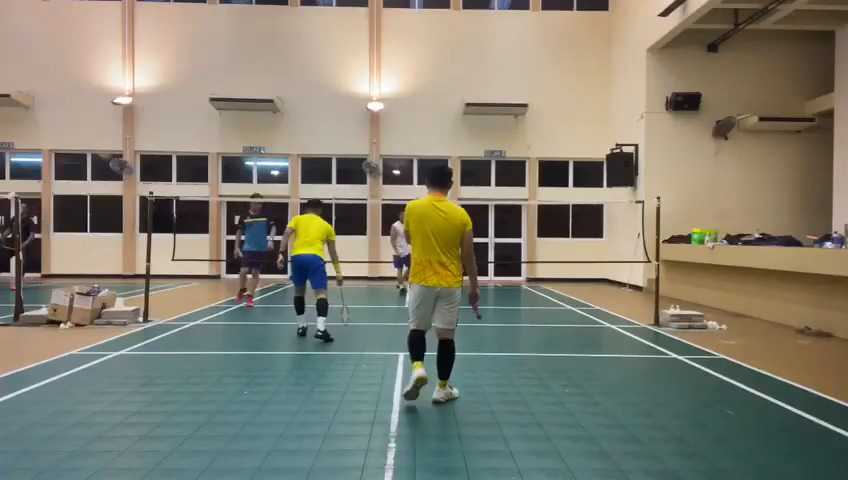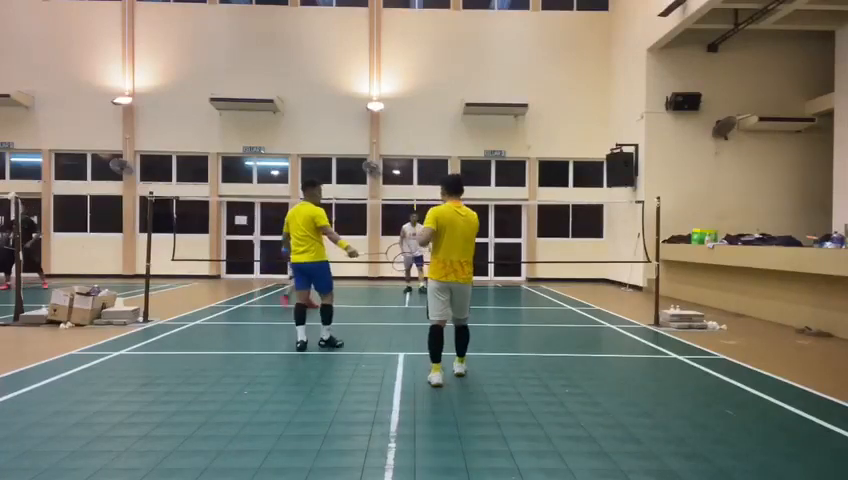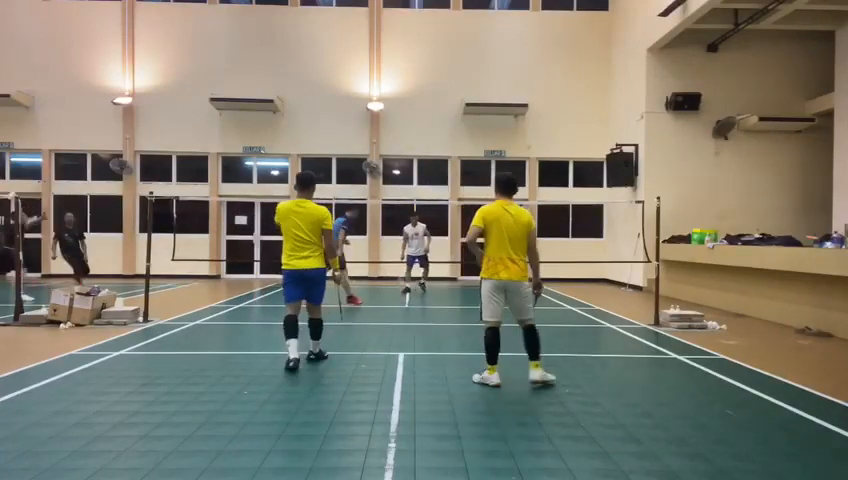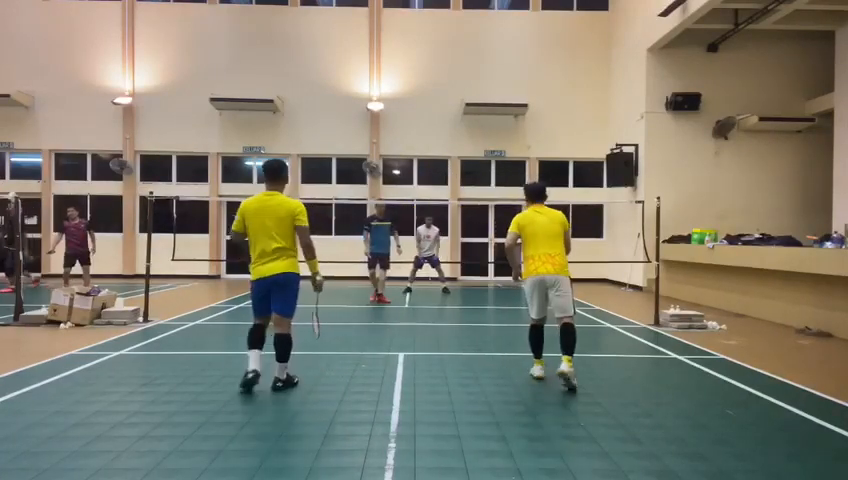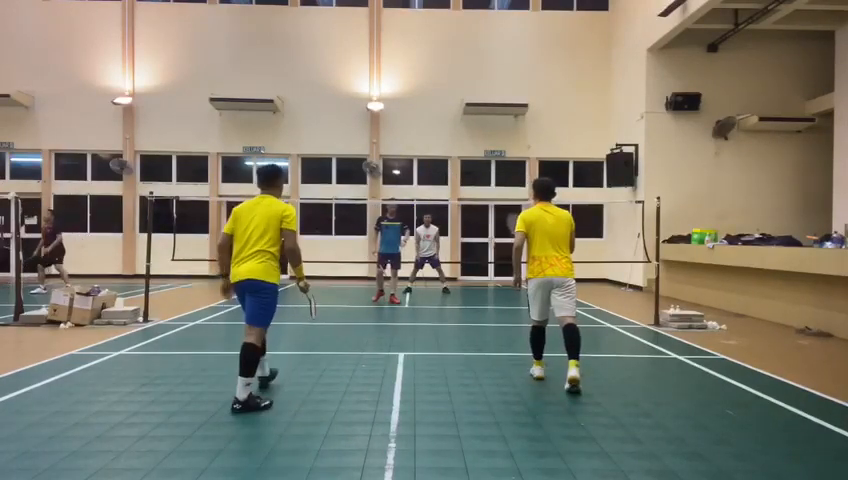
dt=1s
person 1, frame 1
left shoulder: (413, 208)
right shoulder: (460, 215)
right elbow: (468, 255)
right wrist: (474, 287)
left hip: (421, 281)
right hip: (450, 284)
left knee: (417, 330)
right knee: (446, 336)
left ankle: (417, 369)
right ankle: (443, 388)
person 1, frame 2
left shoulder: (436, 212)
right shoulder: (473, 216)
left elbow: (424, 240)
left wrist: (419, 237)
left hip: (439, 277)
right hip: (464, 278)
left knee: (437, 323)
right knee: (461, 322)
left ankle: (436, 371)
right ankle: (460, 363)
person 1, frame 3
left shoulder: (485, 212)
right shoulder: (526, 215)
left elbow: (470, 239)
right elbow: (532, 251)
left wrist: (479, 254)
right wrist: (537, 278)
left hip: (493, 277)
right hip: (519, 277)
left knee: (491, 325)
right knee: (527, 323)
left ankle: (491, 373)
right ankle: (537, 370)
person 1, frame 4
left shoulder: (520, 218)
right shoulder: (560, 216)
left elbow: (509, 245)
right elbow: (568, 248)
left wrist: (515, 268)
left hip: (533, 275)
right hip: (558, 273)
left knee: (536, 321)
right knee: (566, 319)
left ankle: (538, 365)
right ankle: (566, 362)
person 1, frame 5
left shoulder: (527, 216)
right shoulder: (566, 216)
left elbow: (518, 245)
left wrist: (516, 273)
left hip: (538, 276)
right hip: (564, 275)
left knee: (538, 322)
right knee: (568, 320)
left ankle: (538, 366)
right ankle: (573, 367)
person 2, frame 1
left shoulder: (298, 219)
right shoulder: (327, 226)
left elbow: (287, 234)
right elbow: (332, 251)
left wrist: (281, 253)
right wrist: (338, 272)
left hip: (297, 257)
right hip: (315, 258)
left knee: (299, 292)
right knee: (321, 293)
left ankle: (301, 326)
right ankle: (321, 329)
person 2, frame 2
left shoulder: (291, 213)
right shoulder: (316, 211)
left elbow: (286, 239)
right elbow: (329, 233)
left wrist: (291, 256)
right wrist: (346, 247)
left hip: (297, 262)
right hip: (317, 261)
left knee: (301, 300)
right knee: (327, 298)
left ankle: (301, 339)
right ankle: (326, 337)
person 2, frame 3
left shoulder: (282, 209)
right shoulder: (322, 212)
right elbow: (329, 243)
right wrist: (336, 269)
left hip: (291, 269)
right hip: (315, 268)
left knee: (292, 311)
right knee: (315, 312)
left ankle: (293, 357)
right ankle: (315, 351)
person 2, frame 4
left shoulder: (247, 206)
right shoulder: (294, 206)
left elbow: (235, 237)
right elbow: (306, 242)
right wrist: (315, 273)
left hip: (259, 273)
right hip: (286, 272)
left knee: (260, 322)
right knee: (282, 325)
left ankle: (253, 368)
right ankle: (281, 377)
person 2, frame 5
left shoulder: (240, 209)
right shoulder: (284, 210)
left elbow: (223, 244)
right elbow: (290, 247)
left wrist: (225, 277)
right wrist: (300, 277)
left hip: (238, 276)
right hip: (262, 276)
left knee: (257, 328)
right knee: (253, 334)
left ankle: (263, 373)
right ankle: (242, 396)
